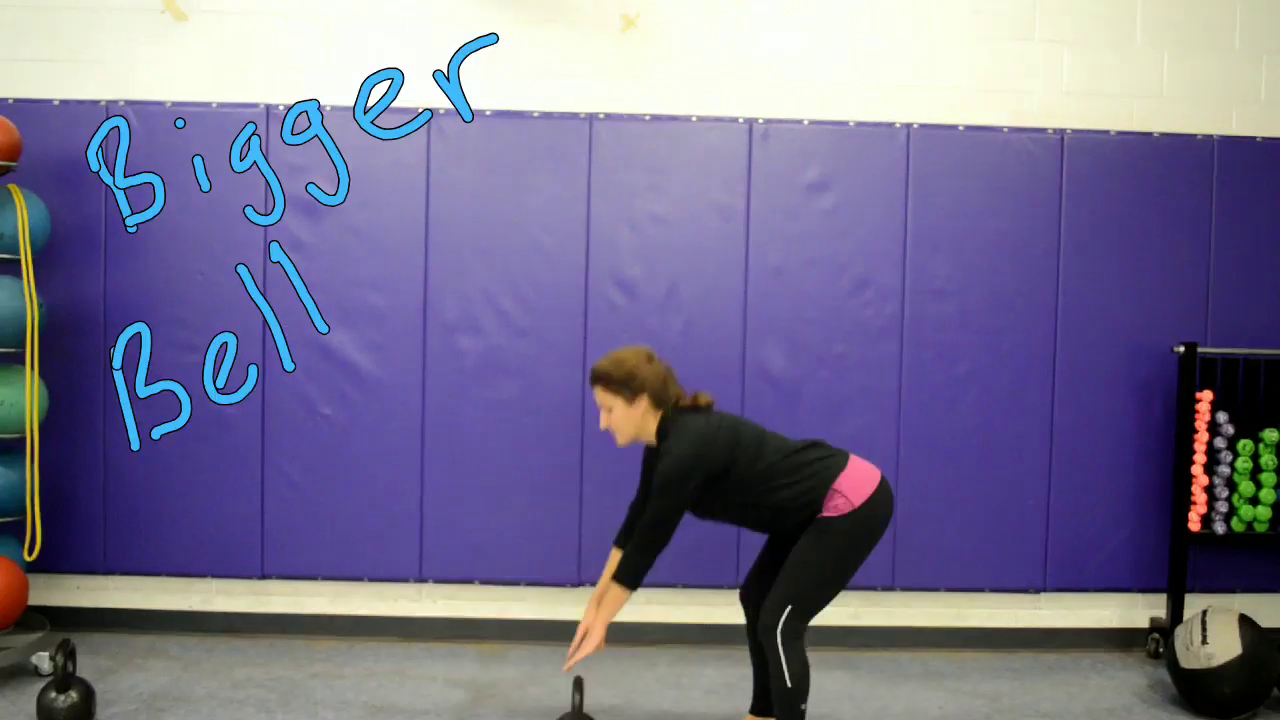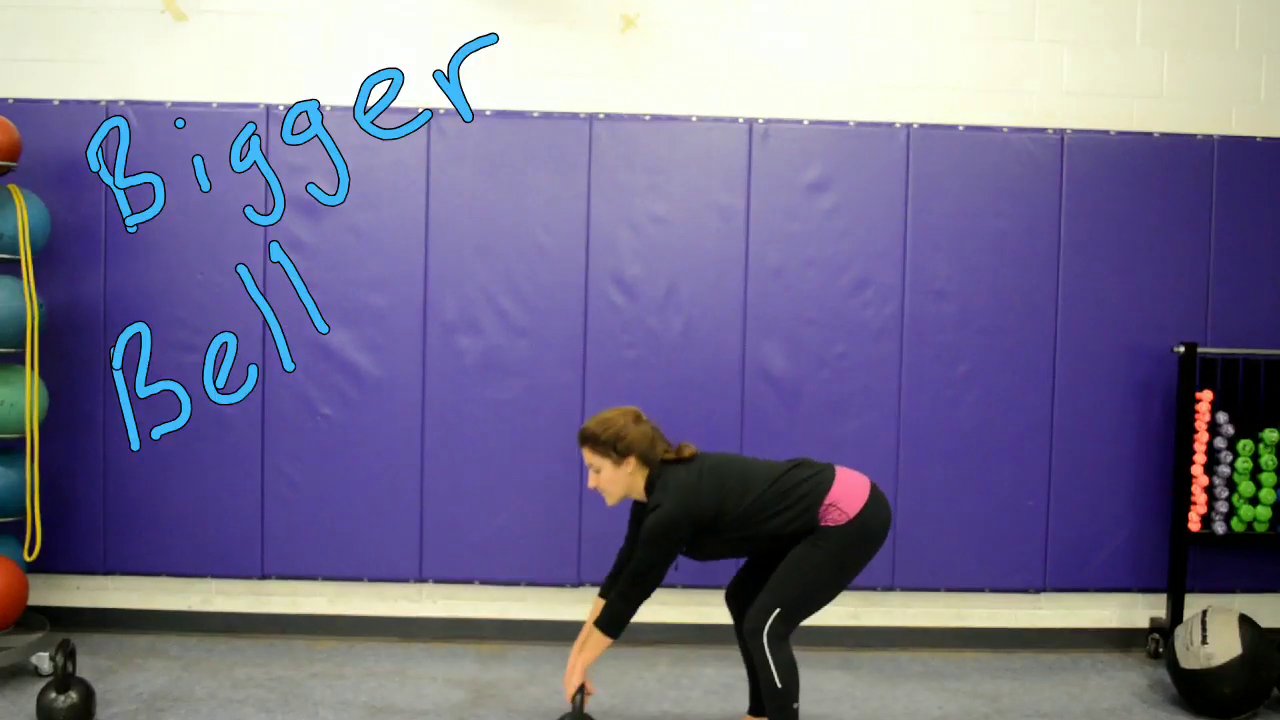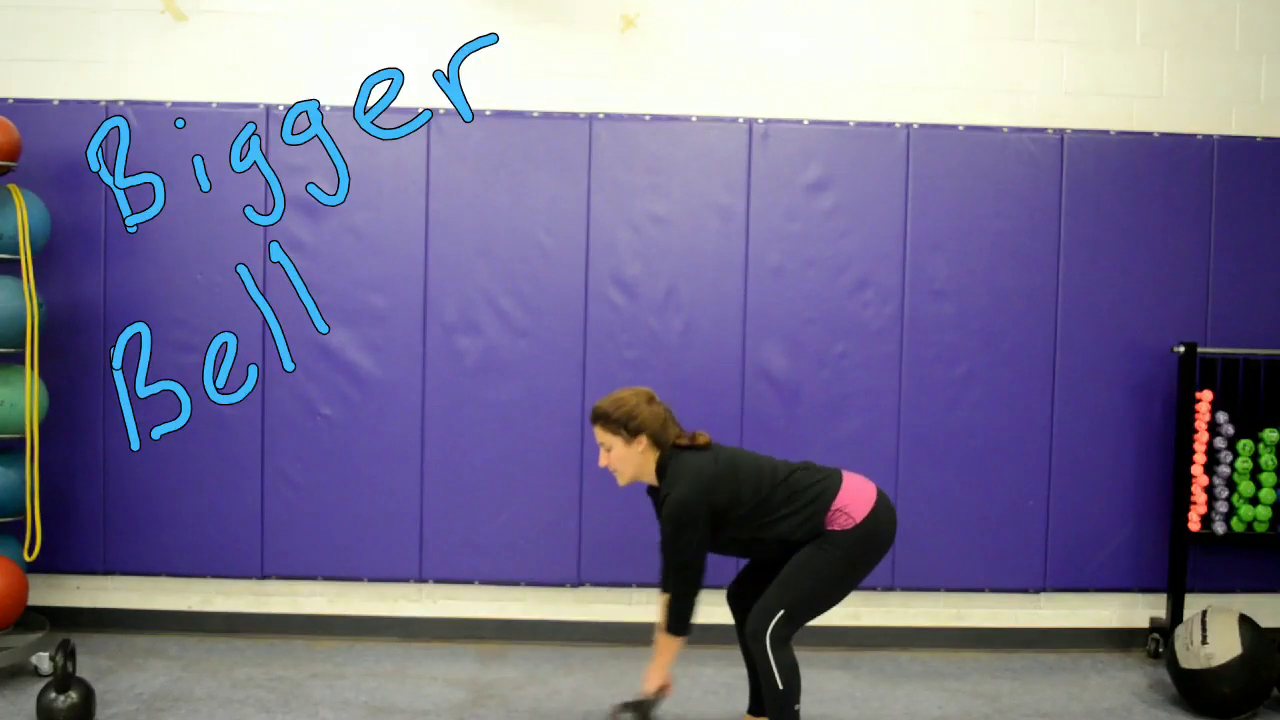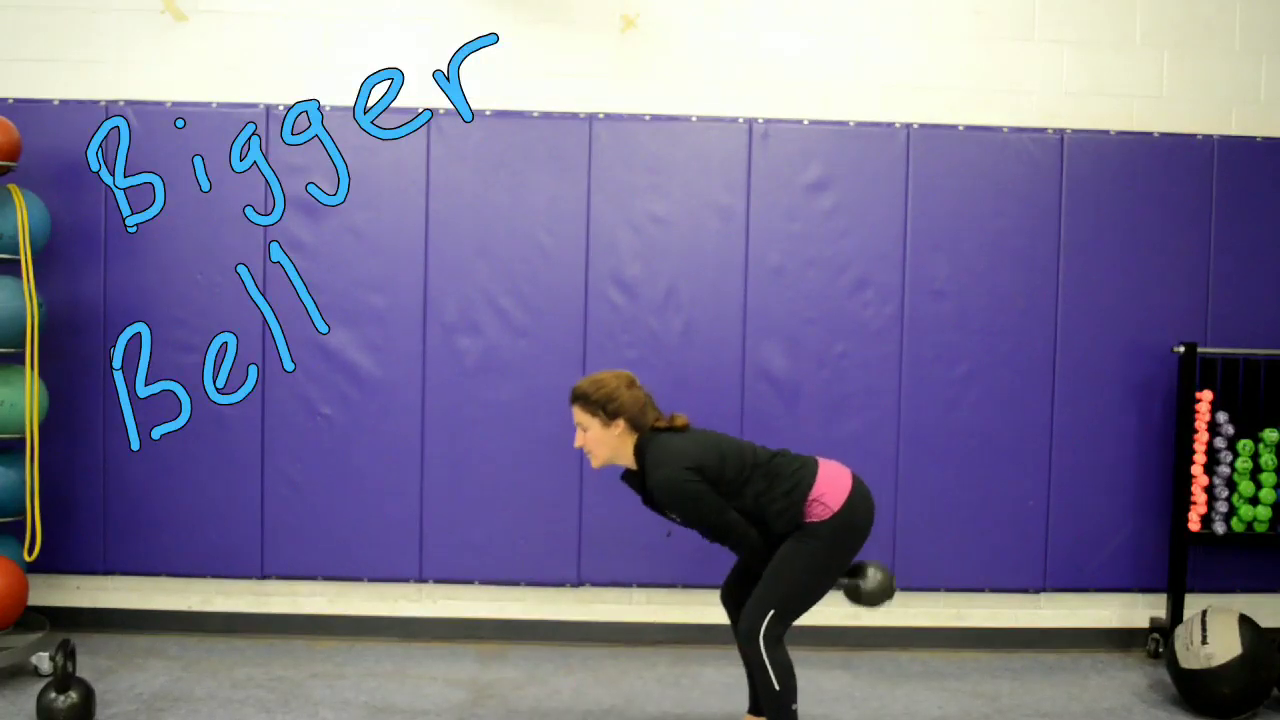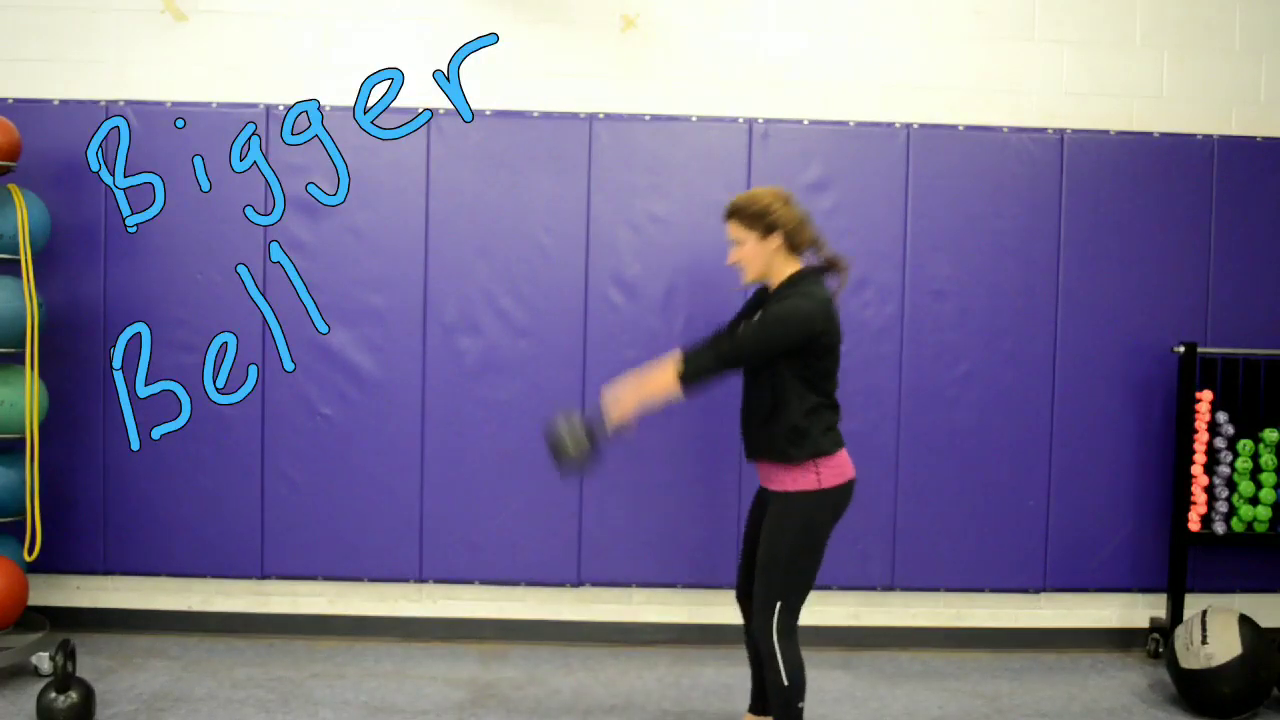
dt=0.5s
person 1, frame 1
left shoulder: (686, 451)
right shoulder: (671, 440)
left elbow: (647, 544)
right elbow: (636, 528)
left wrist: (601, 623)
right wrist: (595, 606)
left hip: (853, 505)
right hip: (829, 502)
left knee: (779, 622)
right knee: (757, 599)
person 1, frame 2
left shoulder: (673, 505)
right shoulder: (659, 488)
left elbow: (632, 593)
right elbow: (622, 577)
left wrist: (581, 664)
right wrist: (578, 653)
left hip: (850, 516)
right hip: (823, 511)
left knee: (765, 626)
right knee: (742, 599)
person 1, frame 3
left shoulder: (686, 490)
right shoulder: (674, 474)
left elbow: (685, 584)
right elbow: (678, 574)
left wrist: (660, 667)
right wrist: (661, 654)
left hip: (856, 522)
right hip: (829, 515)
left knee: (767, 627)
right knee: (744, 599)
person 1, frame 4
left shoulder: (669, 473)
right shoulder: (653, 460)
left elbow: (738, 535)
right elbow: (736, 527)
left wrist: (784, 583)
left hip: (835, 511)
right hip: (815, 505)
left knee: (758, 628)
right knee: (738, 597)
person 1, frame 5
left shoulder: (805, 308)
right shoulder: (775, 301)
left elbow: (719, 361)
right elbow: (708, 352)
left wrist: (632, 400)
right wrist: (633, 389)
left hip: (813, 485)
right hip: (784, 479)
left knee: (773, 618)
right knee: (752, 599)
